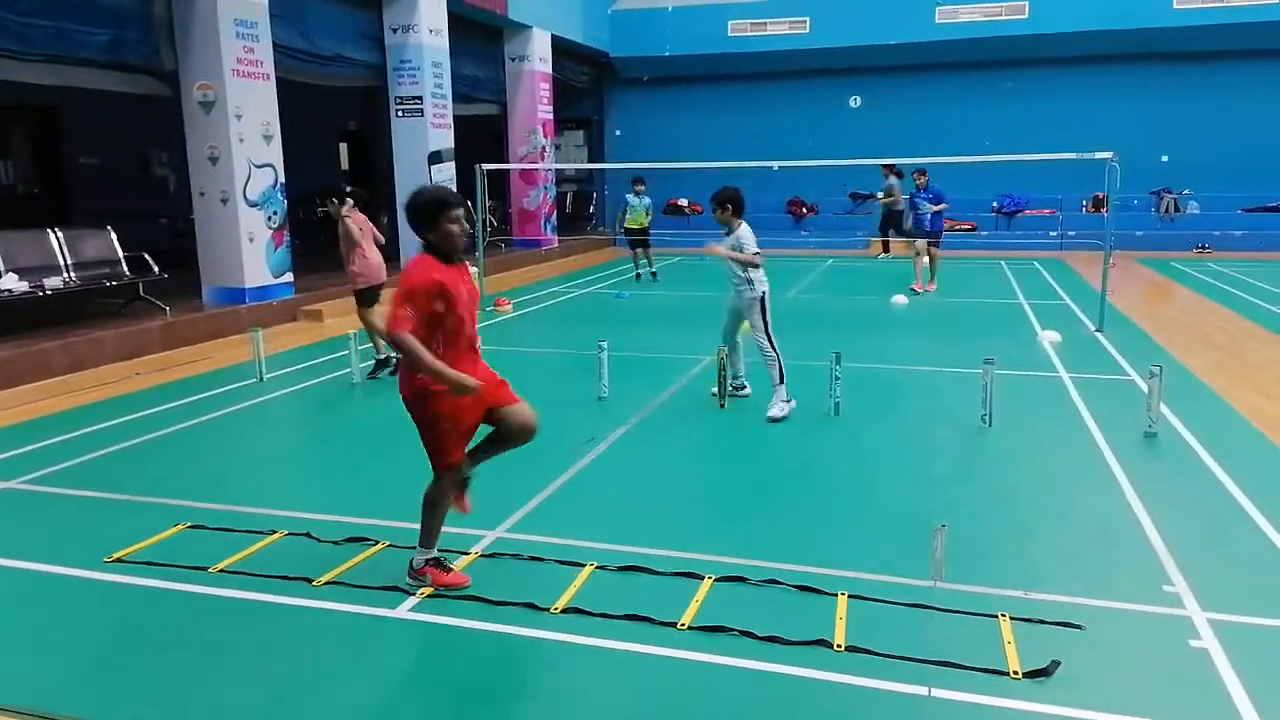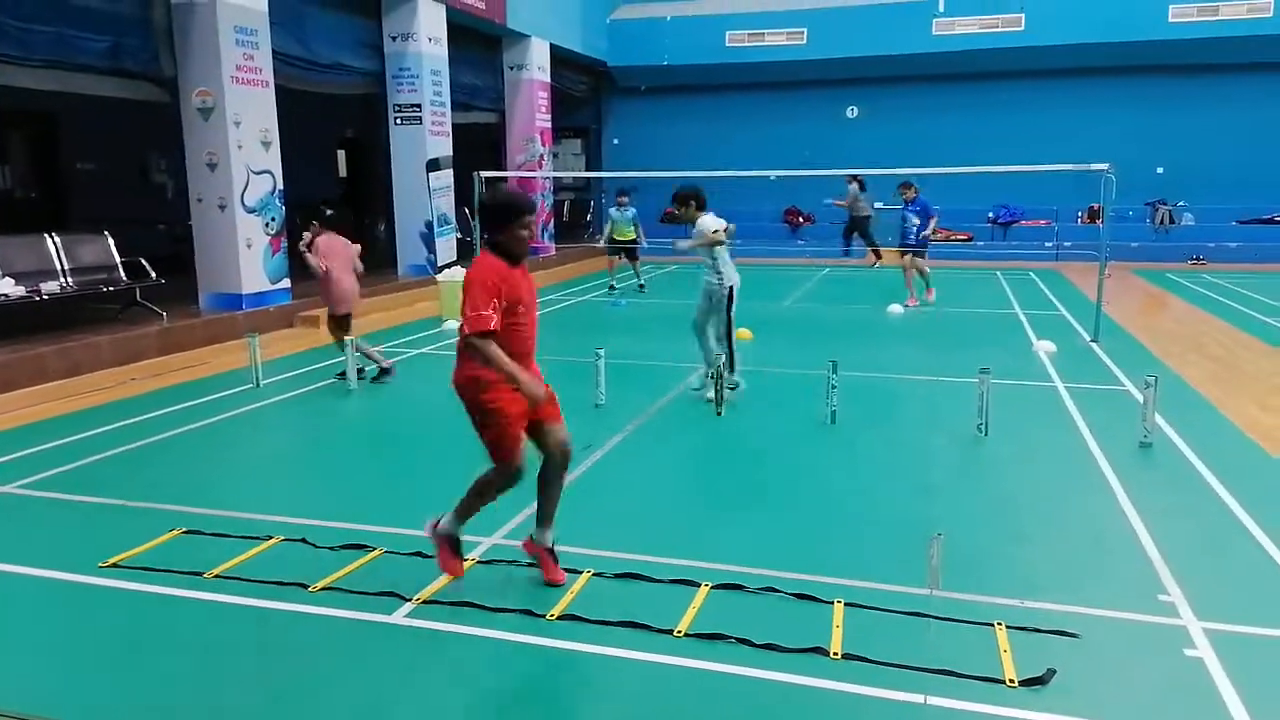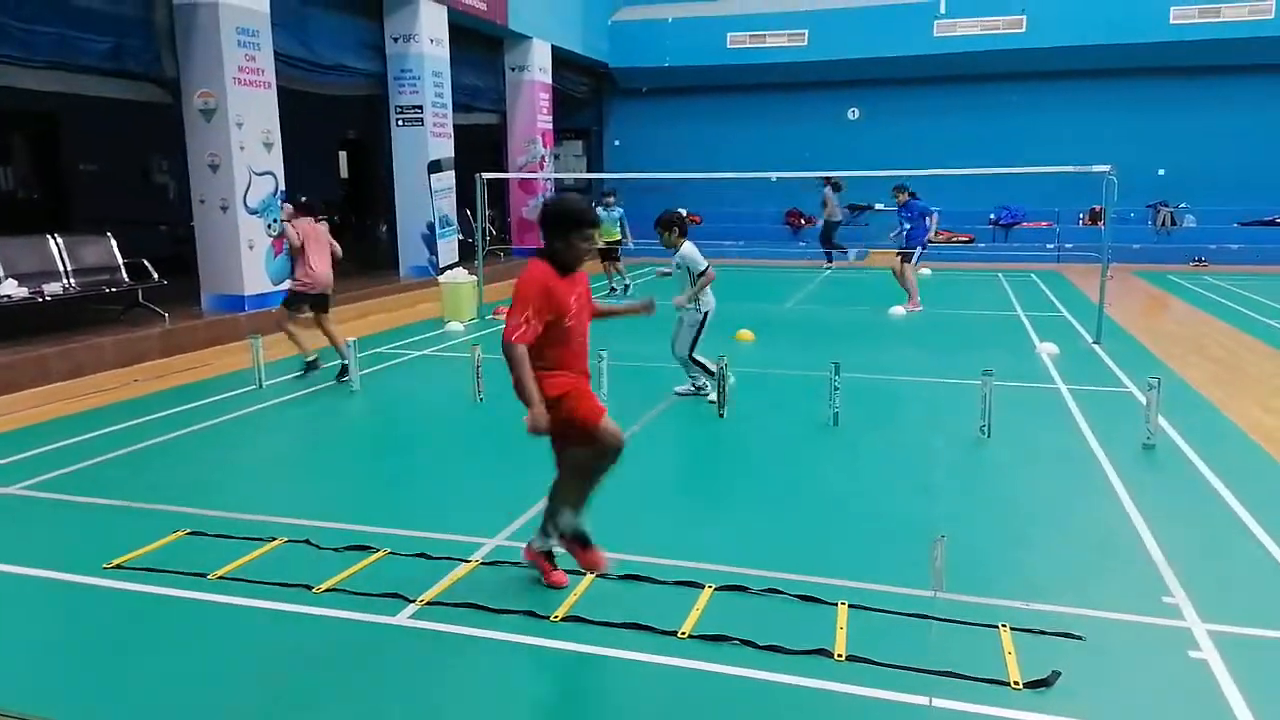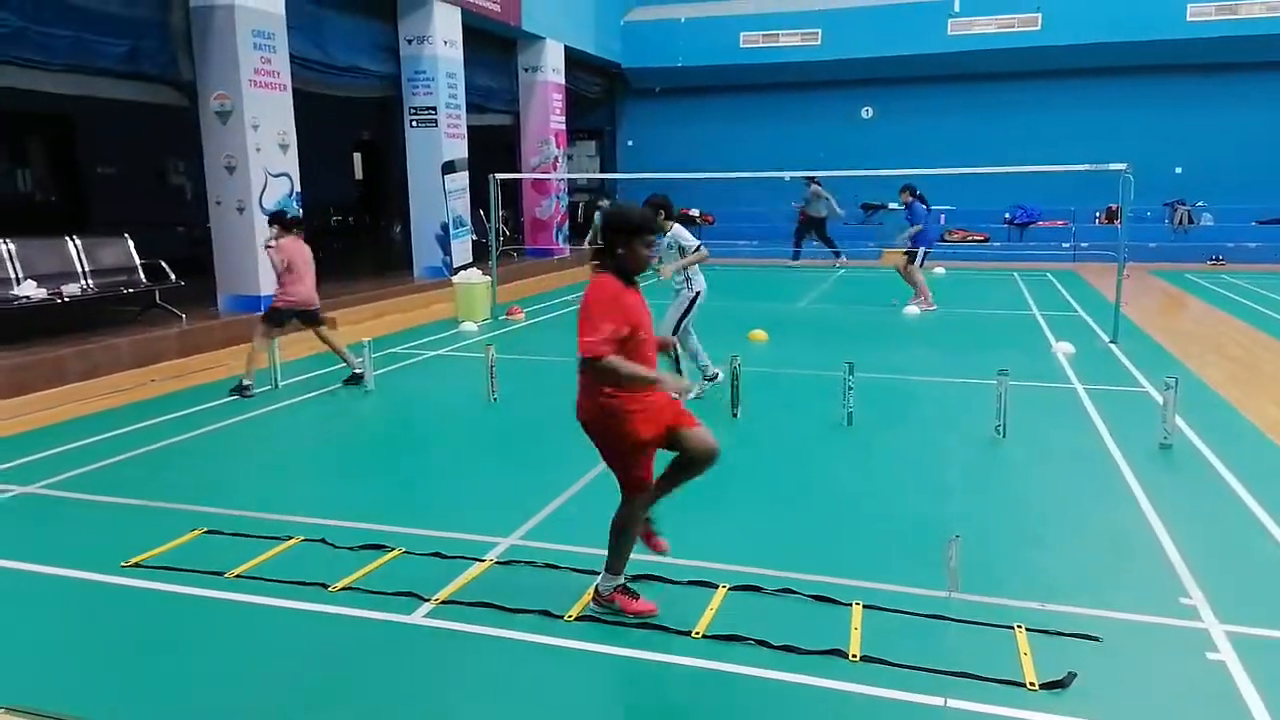
dt=0.2s
person 1, frame 1
left shoulder: (458, 265)
right shoulder: (422, 275)
right elbow: (399, 335)
left wrist: (468, 369)
right wrist: (449, 376)
left hip: (470, 371)
right hip: (435, 386)
left knee: (524, 425)
right knee: (447, 470)
left ankle: (462, 469)
right ankle: (424, 562)
person 1, frame 2
left shoulder: (518, 264)
right shoulder: (486, 271)
right elbow: (478, 336)
right wrist: (521, 380)
left hip: (520, 372)
right hip: (488, 380)
left knee: (560, 451)
right knee: (510, 470)
left ankle: (542, 542)
right ankle: (447, 530)
person 1, frame 3
left shoulder: (574, 272)
right shoulder: (537, 278)
right elbow: (515, 343)
left wrist: (628, 308)
right wrist: (534, 405)
left hip: (573, 380)
right hip: (548, 383)
left knee: (576, 465)
right knee: (610, 441)
left ankle: (542, 544)
right ankle: (569, 526)
person 1, frame 4
left shoulder: (627, 286)
right shoulder: (603, 292)
right elbow: (597, 359)
left wrist: (657, 342)
right wrist: (659, 379)
left hip: (644, 399)
right hip: (613, 409)
left knee: (704, 450)
right knee: (639, 492)
left ankle: (641, 517)
right ankle: (609, 589)
person 2, frame 1
left shoulder: (742, 233)
right shoulder: (732, 232)
left elbow: (755, 262)
left wrist: (726, 253)
right wrist: (725, 252)
left hip: (755, 293)
right hip: (740, 292)
left knee: (764, 342)
right knee: (728, 336)
left ankle: (782, 397)
right ankle: (738, 383)
person 2, frame 2
left shoulder: (703, 223)
right shoulder: (709, 219)
left elbow: (719, 238)
right elbow: (730, 229)
left wrist: (690, 244)
left hip: (724, 283)
right hip: (712, 282)
left knee: (723, 333)
right knee: (699, 325)
left ankle: (731, 380)
right ankle: (711, 373)
person 2, frame 3
left shoulder: (687, 252)
right shoulder: (682, 250)
left elbow: (710, 276)
left wrist: (687, 296)
right wrist: (669, 272)
left hip: (699, 308)
right hip: (689, 307)
left knee: (686, 353)
right knee: (678, 349)
right ankle: (699, 383)
person 2, frame 4
left shoulder: (677, 232)
right shoulder: (666, 235)
left elbow: (703, 254)
left wrist: (676, 265)
right wrist: (659, 261)
left hip: (691, 290)
right hip: (683, 290)
left knee: (666, 334)
right knee: (685, 335)
right ankle: (710, 375)
person 3, frame 1
left shoulder: (349, 218)
right shoulder: (360, 217)
left elbow: (357, 240)
right elbow: (381, 240)
left wrist: (345, 216)
left hip: (365, 272)
right hip: (373, 269)
left knee: (368, 315)
right knee: (364, 314)
right ankle: (382, 357)
person 3, frame 2
left shoulder: (319, 242)
right shoulder: (344, 243)
left elbow: (320, 272)
right elbow: (359, 270)
left wrist: (304, 251)
right wrist: (355, 254)
left hip: (339, 296)
right hip: (349, 293)
left knee: (345, 338)
right knee: (334, 328)
left ankle: (384, 365)
right ankle: (356, 368)
person 3, frame 3
left shoulder: (298, 225)
right shoulder: (320, 228)
left elbow: (296, 243)
right elbow: (338, 253)
left wrist: (286, 221)
left hip: (307, 281)
right hip: (325, 280)
left knee: (283, 320)
right knee: (323, 322)
left ankle: (310, 357)
right ankle: (345, 362)
person 3, frame 4
left shoulder: (283, 244)
right shoulder: (304, 246)
left elbow: (279, 268)
left wrist: (270, 246)
left hip: (288, 300)
right hip: (309, 298)
left knee: (260, 335)
right knee: (323, 334)
left ankle: (247, 383)
right ankle: (356, 369)
